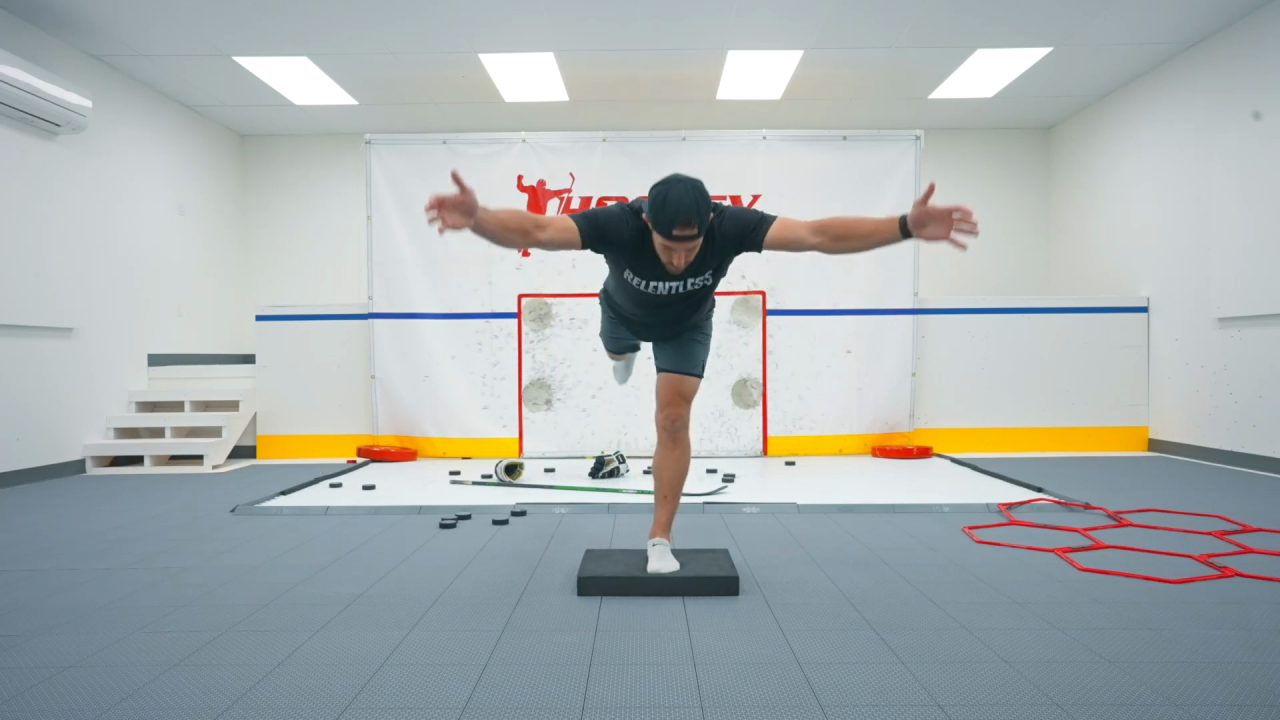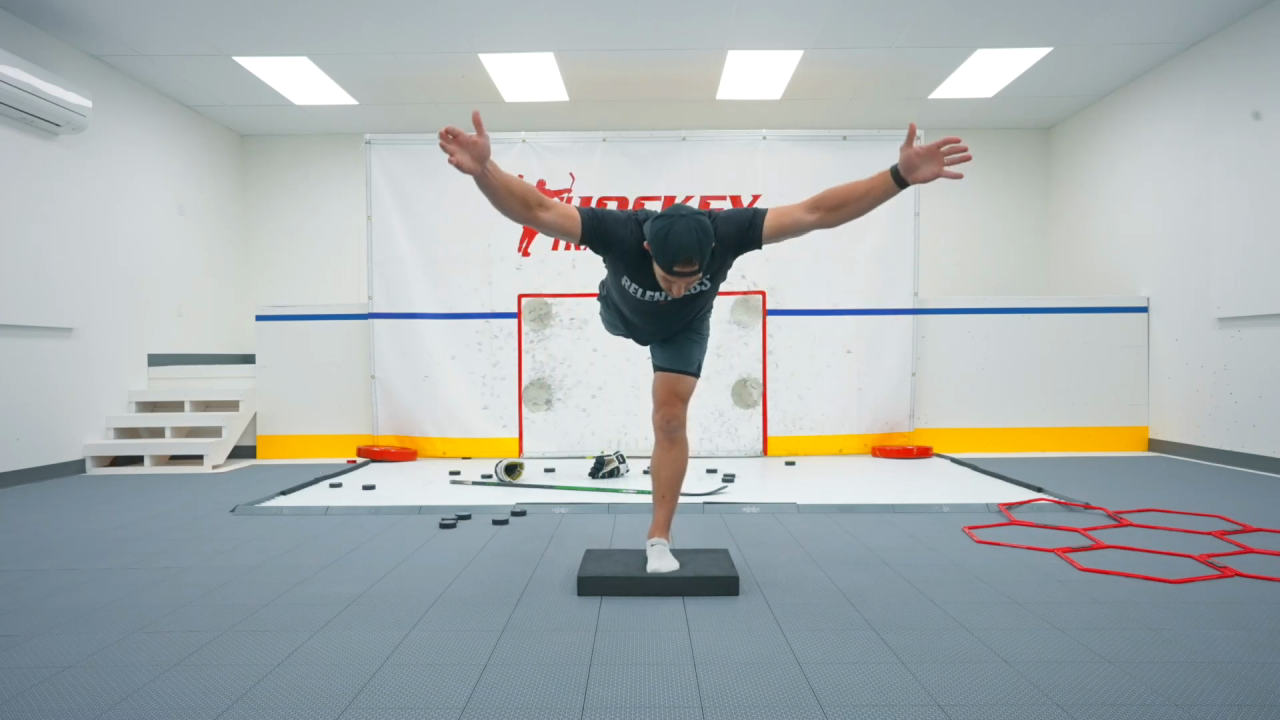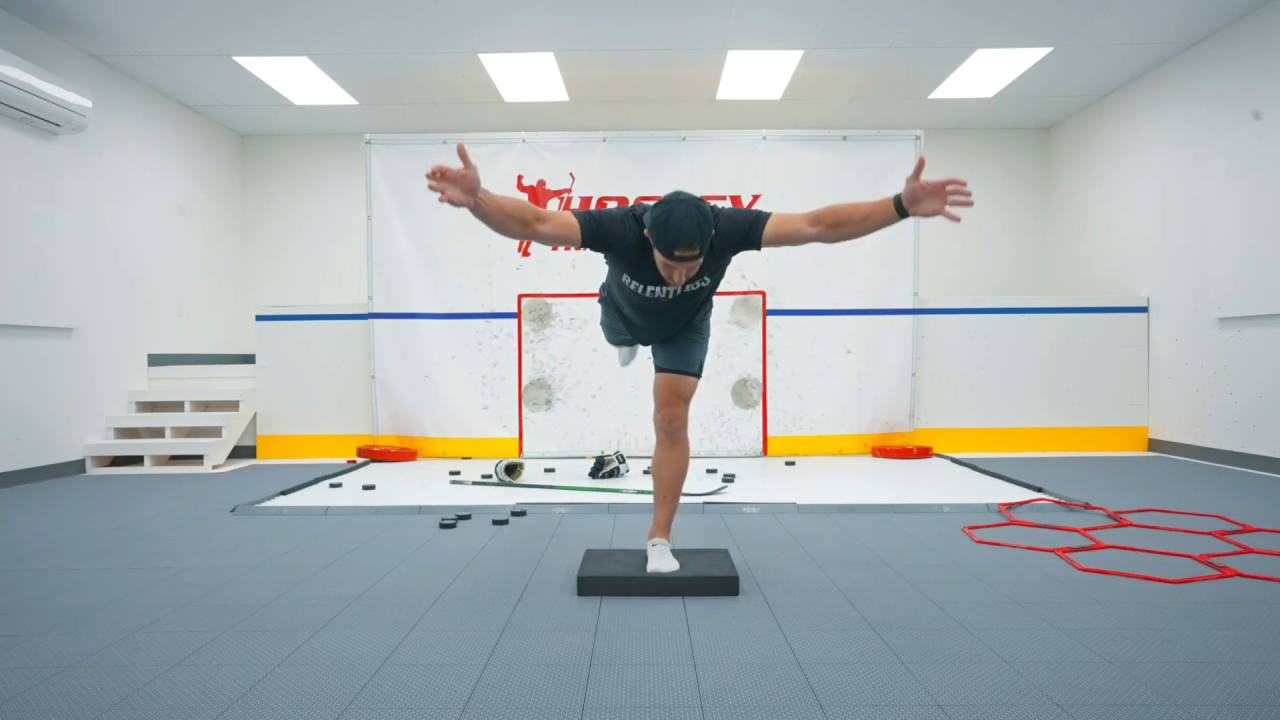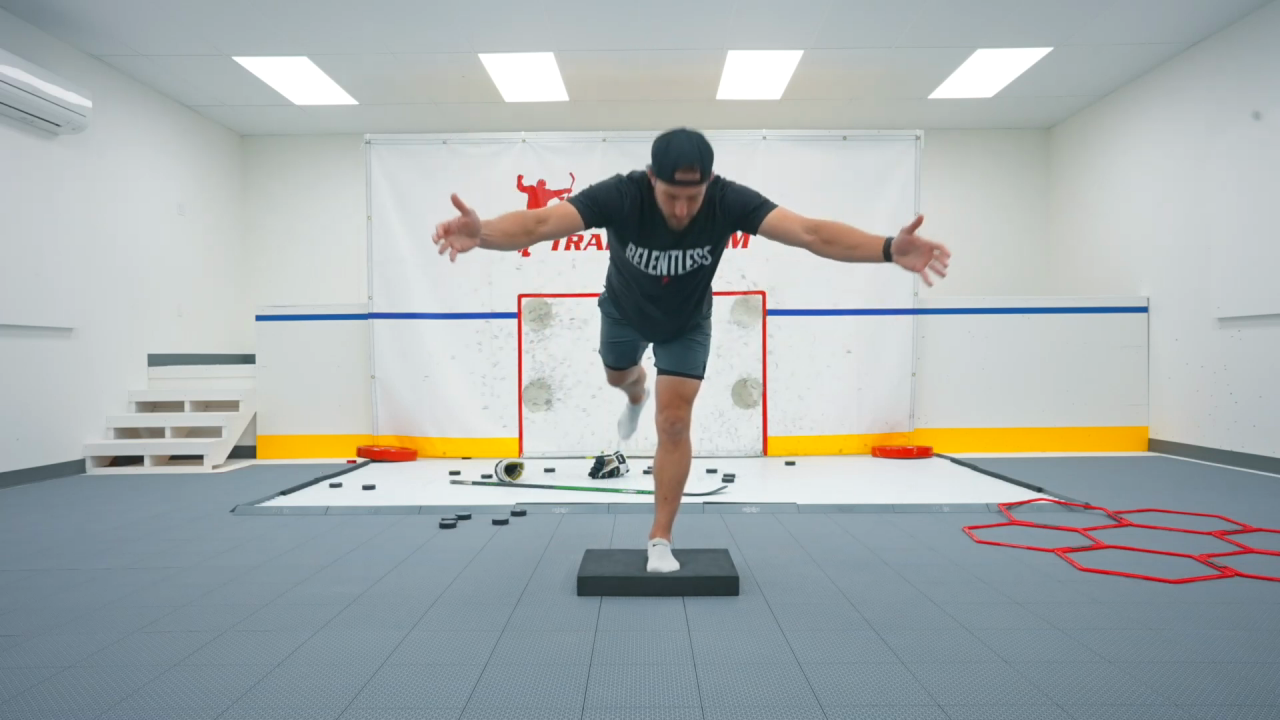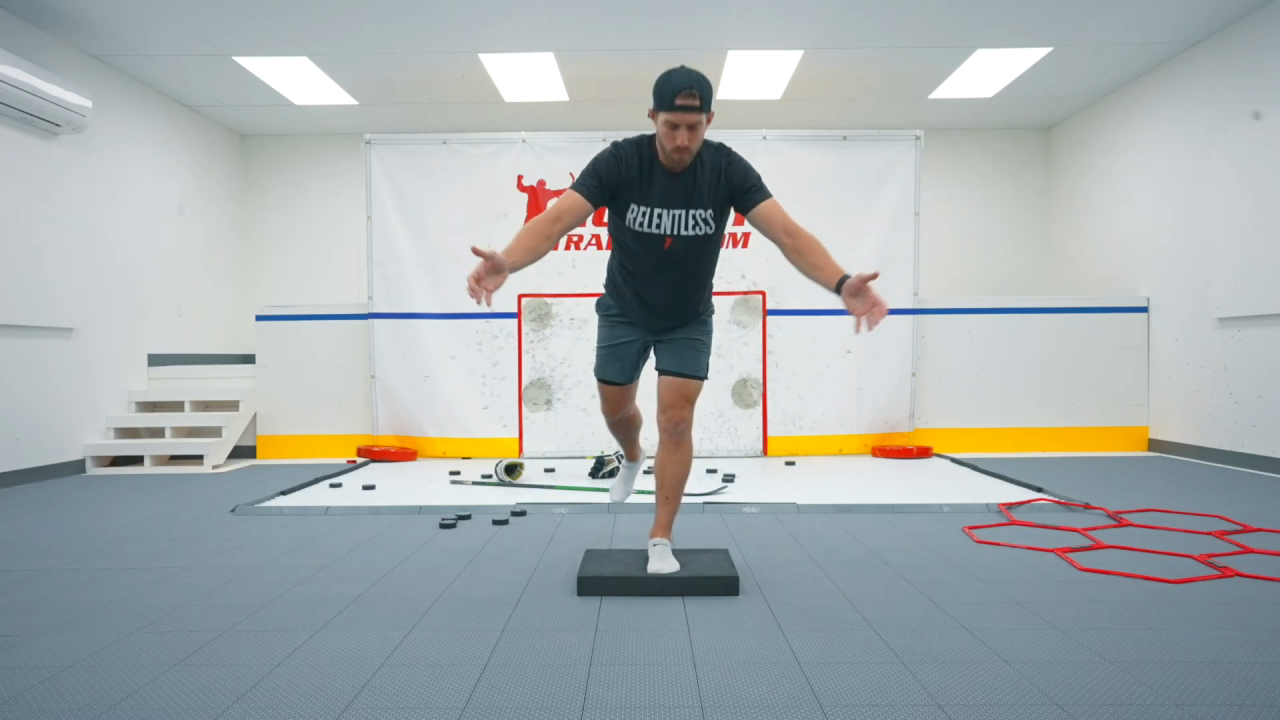
dt=0.3s
person 1, frame 1
left shoulder: (729, 226)
right shoulder: (618, 224)
left elbow: (818, 235)
right elbow: (536, 230)
left wrist: (905, 227)
right wrist: (477, 219)
left hip: (686, 325)
right hip: (625, 314)
left knee: (673, 419)
right knee: (619, 348)
left ankle: (659, 541)
right ankle: (626, 351)
person 1, frame 2
left shoulder: (728, 231)
right shoulder: (620, 232)
left elbow: (818, 212)
right elbow: (536, 210)
left wrist: (901, 177)
right wrist: (484, 172)
left hip: (684, 327)
right hip: (623, 313)
left knee: (669, 419)
right knee: (627, 339)
left ankle: (658, 540)
right ankle: (637, 336)
person 1, frame 3
left shoulder: (727, 228)
right shoulder: (620, 229)
left elbow: (818, 226)
right elbow: (535, 223)
left wrist: (902, 205)
right wrist: (476, 198)
left hip: (685, 327)
right hip: (624, 314)
left knee: (671, 418)
right knee: (625, 337)
left ankle: (659, 540)
right ankle: (633, 340)
person 1, frame 4
left shoulder: (729, 199)
right shoulder: (619, 195)
left elbow: (808, 231)
right elbow: (541, 223)
left wrist: (887, 250)
right wrist: (481, 231)
left hip: (687, 323)
right hip: (625, 312)
left knee: (674, 421)
right knee: (622, 379)
left ankle: (660, 541)
right ankle: (636, 382)
person 1, frame 5
left shoulder: (728, 168)
right shoulder: (620, 160)
left elbow: (787, 232)
right elbow: (556, 220)
left wrist: (841, 284)
right wrist: (505, 264)
left hip: (688, 318)
right hip: (624, 310)
left knee: (676, 421)
right knee: (616, 408)
left ankle: (660, 540)
right ankle: (631, 459)
